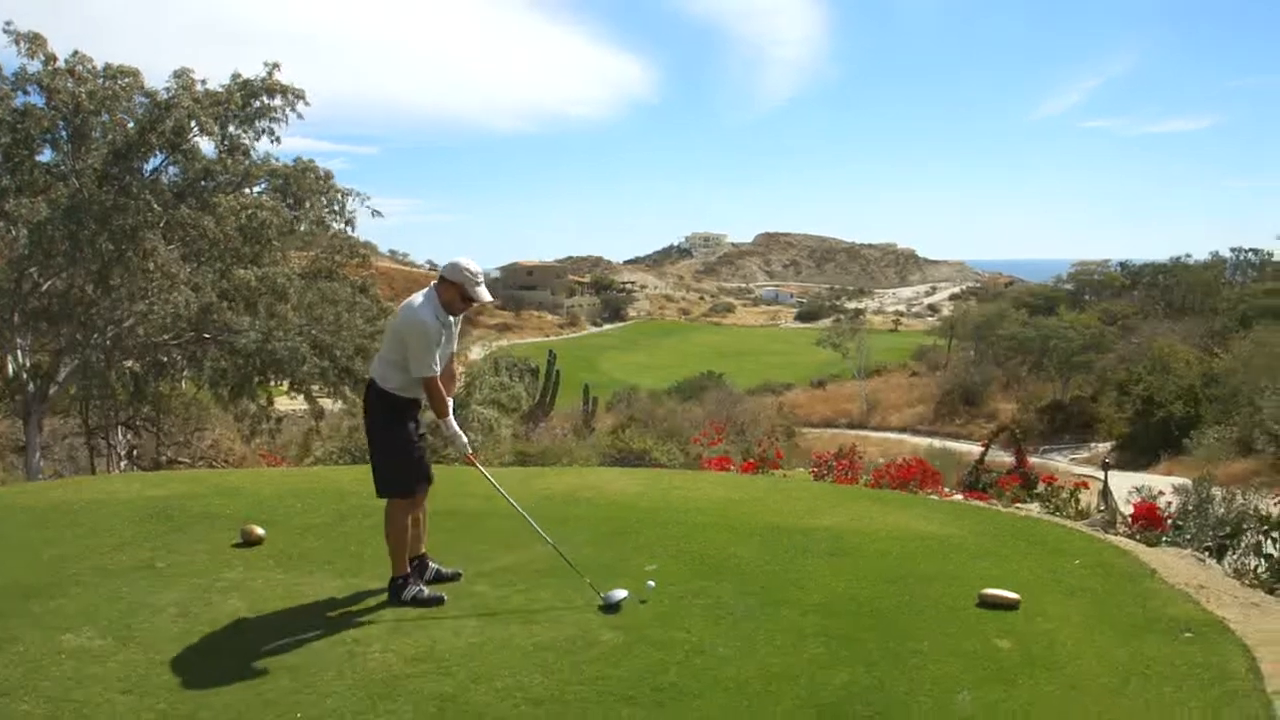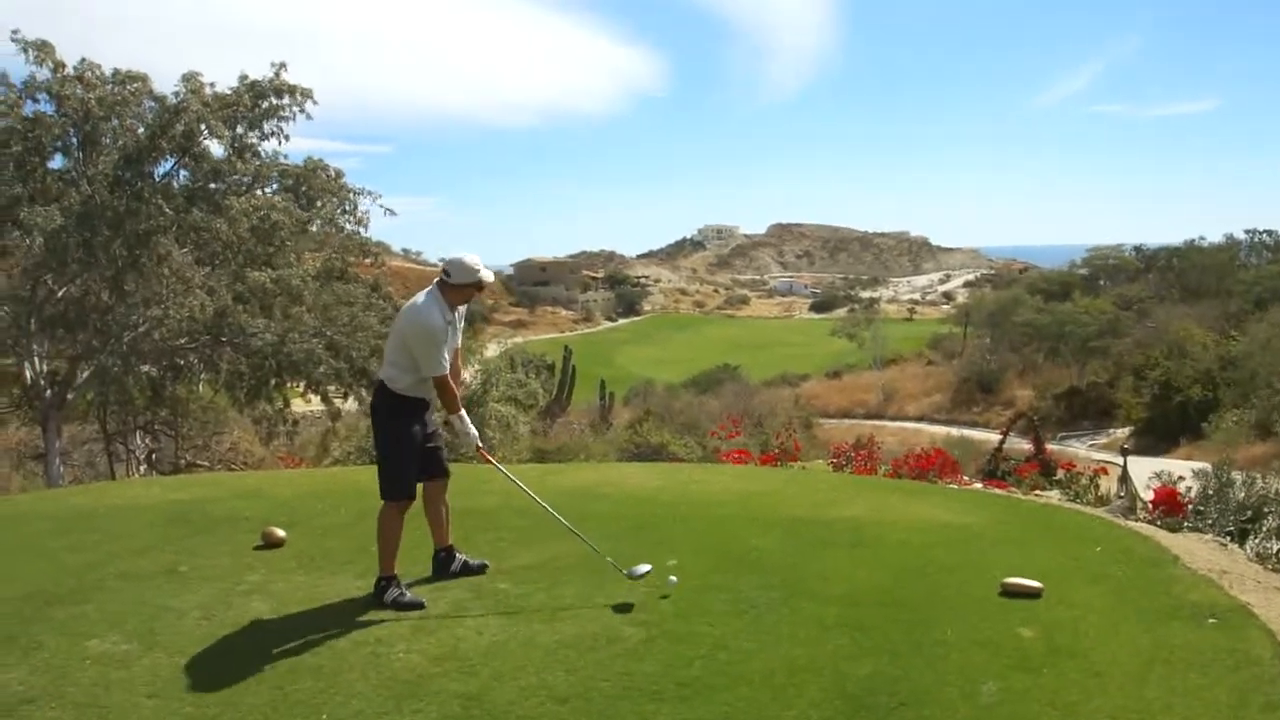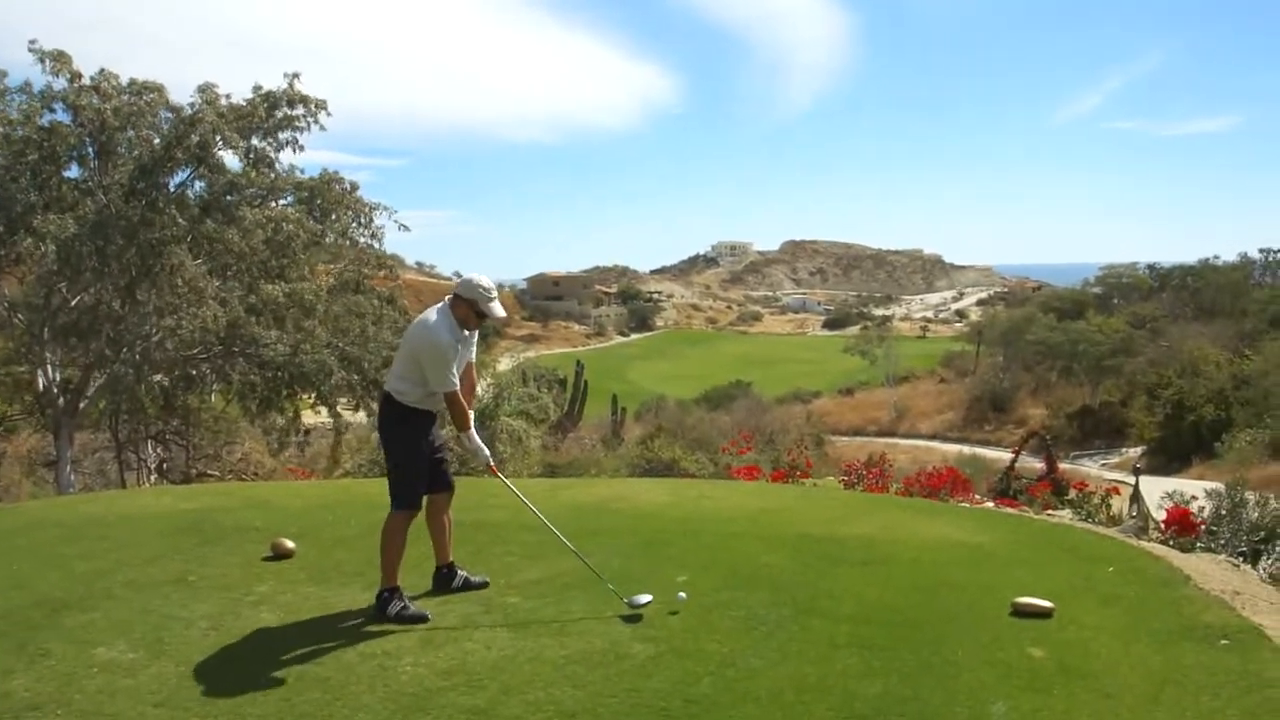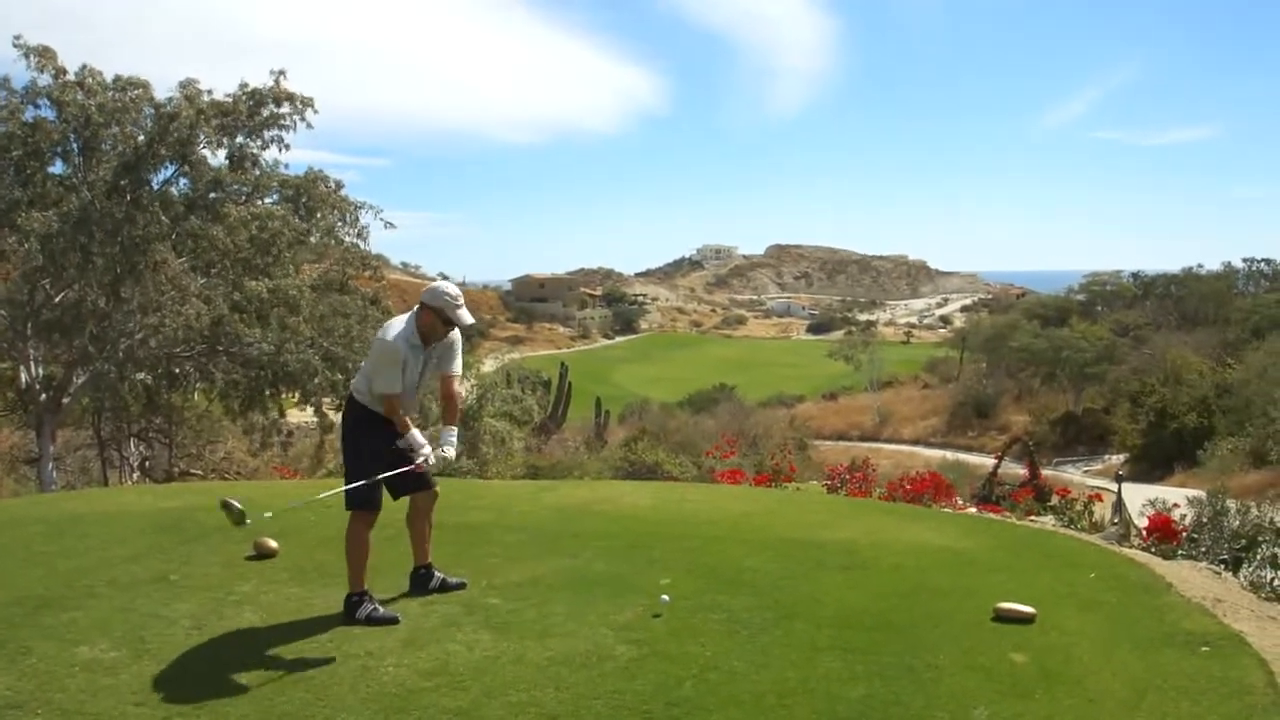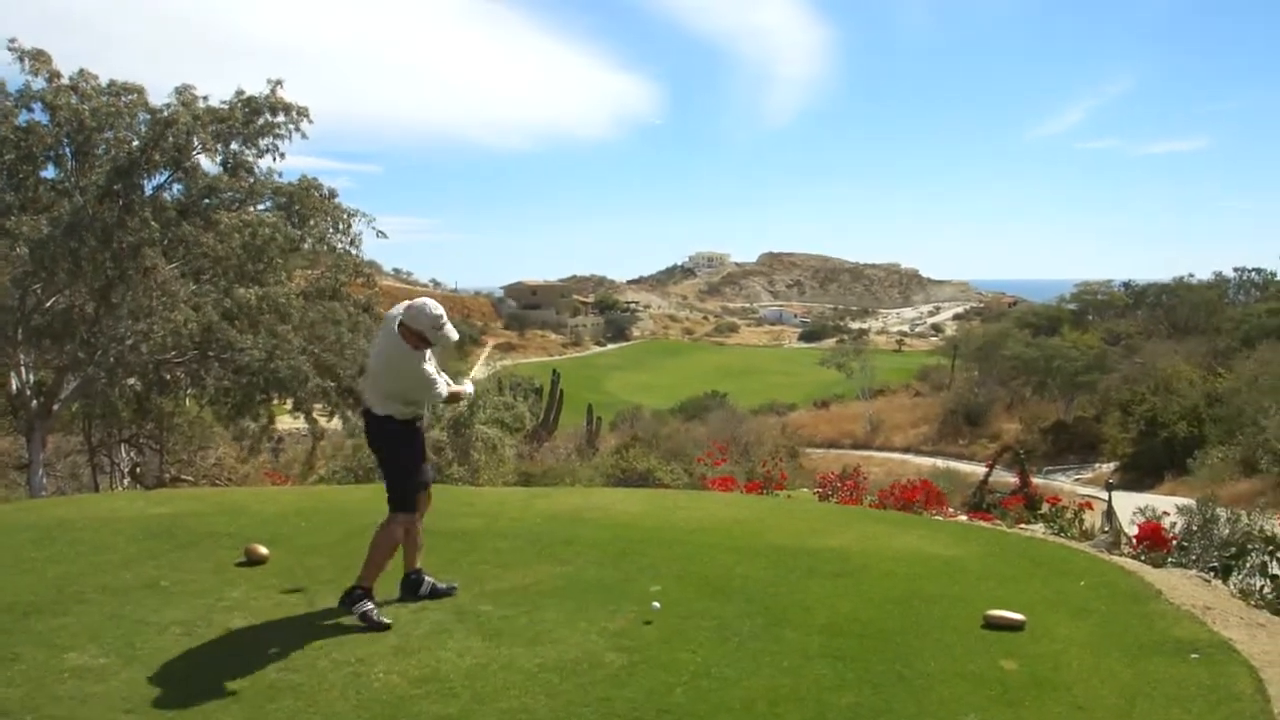
dt=1s
person 1, frame 1
left shoulder: (449, 311)
right shoulder: (420, 320)
left elbow: (448, 363)
right elbow: (430, 384)
left wrist: (446, 412)
right wrist: (452, 429)
left hip: (408, 403)
right hip: (388, 405)
left knee: (420, 488)
right knee: (403, 495)
left ankle: (417, 562)
right ankle: (400, 580)
person 1, frame 2
left shoulder: (455, 307)
right shoulder: (426, 319)
left elbow: (454, 359)
right elbow: (441, 381)
left wrist: (456, 411)
right wrist: (463, 423)
left hip: (420, 403)
right hip: (396, 405)
left knee: (437, 480)
right knee: (399, 497)
left ankle: (445, 556)
right ankle: (386, 582)
person 1, frame 3
left shoulder: (465, 323)
right shoulder: (436, 335)
left elbow: (468, 374)
right elbow: (452, 396)
left wrist: (469, 424)
right wrist: (472, 440)
left hip: (425, 416)
right hip: (403, 417)
left knee: (442, 493)
right knee: (406, 506)
left ankle: (446, 572)
right ankle: (388, 593)
person 1, frame 4
left shoulder: (451, 339)
right shoulder: (392, 341)
left elbow: (450, 387)
right elbow: (390, 403)
left wrist: (449, 437)
right wrist: (418, 443)
left hip: (400, 426)
right hip: (366, 419)
left knee: (425, 494)
right knee: (366, 510)
left ankle: (422, 574)
right ankle: (356, 598)
person 1, frame 5
left shoulder: (399, 314)
right shoulder: (419, 370)
right elbow: (445, 397)
left wrist: (445, 380)
right wrist: (465, 390)
left hip: (383, 419)
right hip: (398, 430)
left knee: (418, 497)
right knee: (403, 514)
left ankle: (414, 578)
right ankle: (360, 592)
